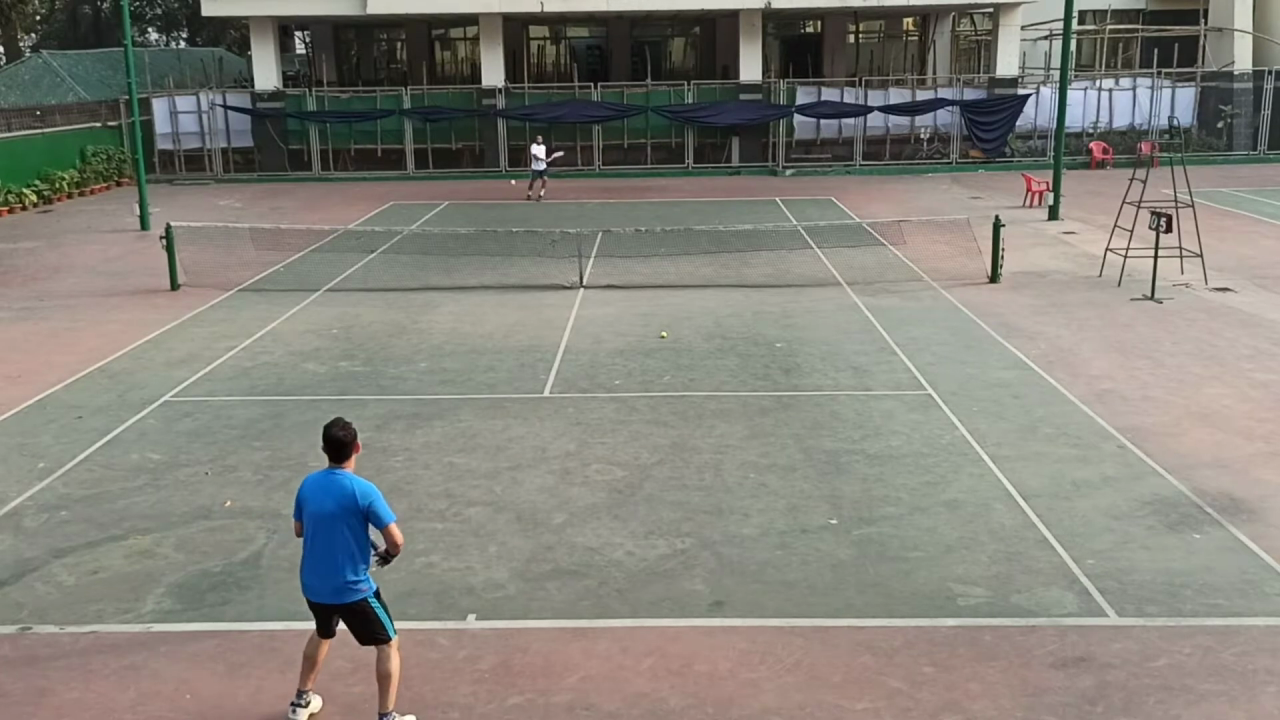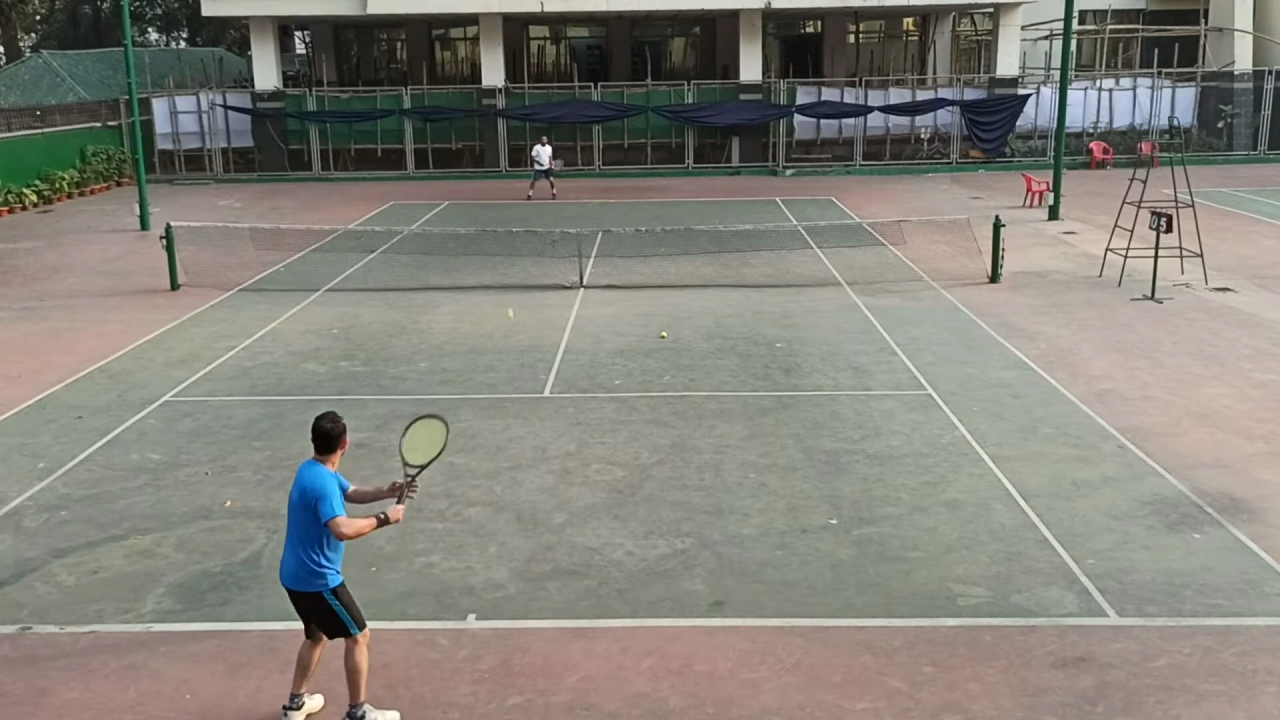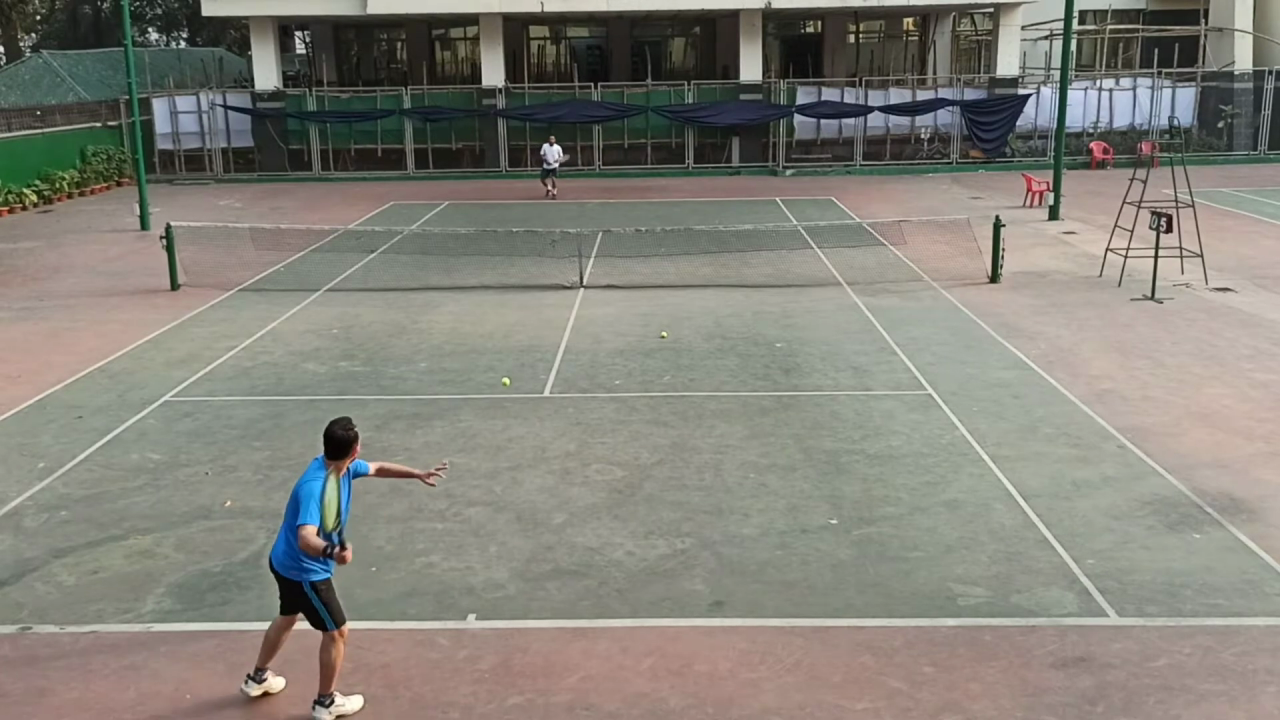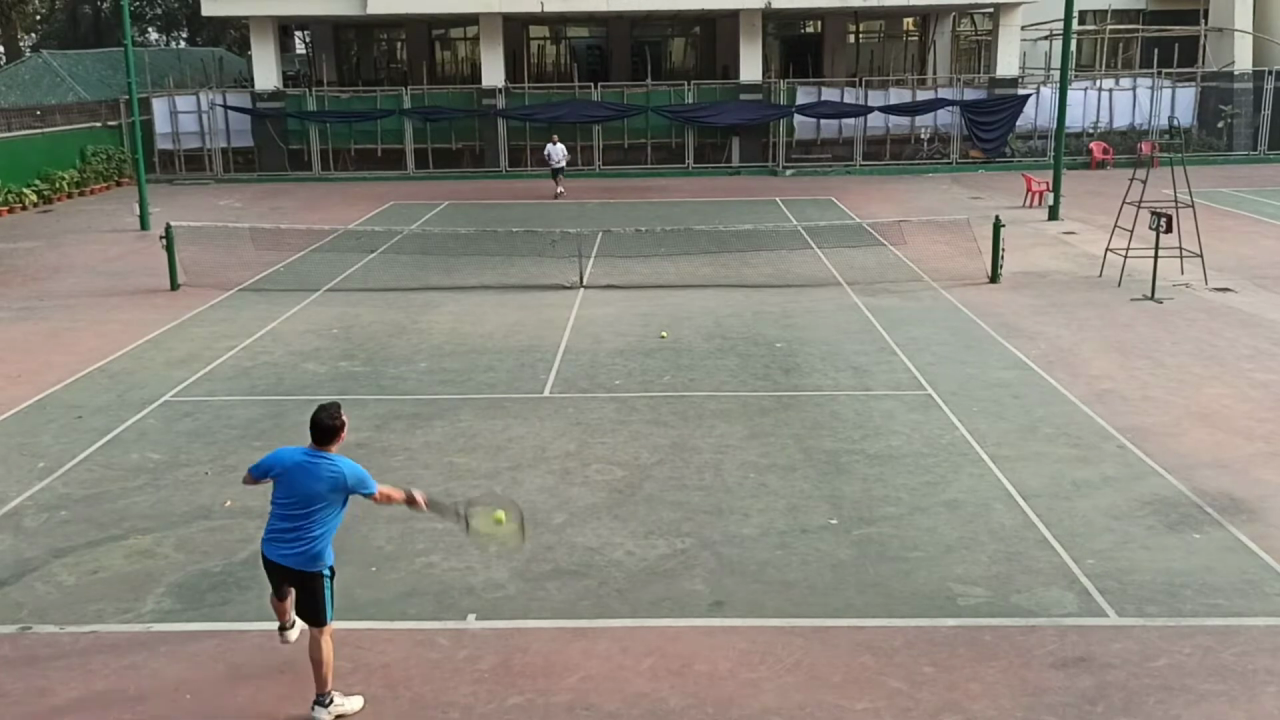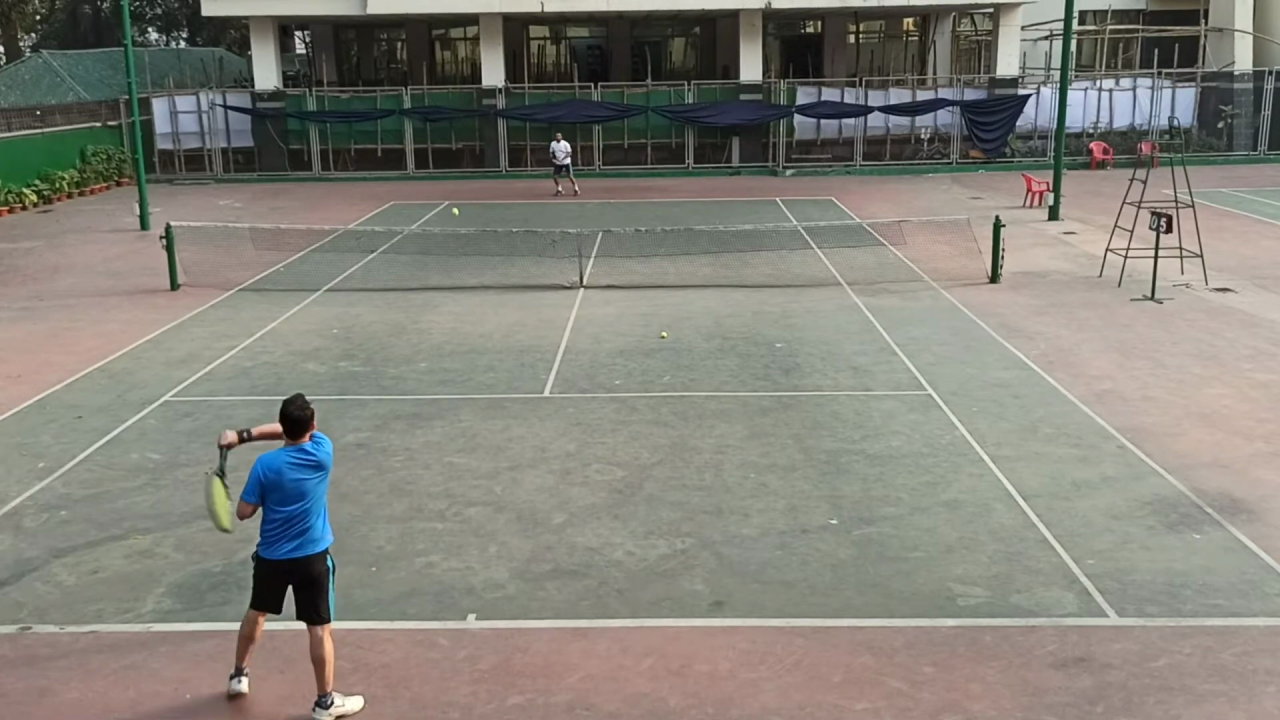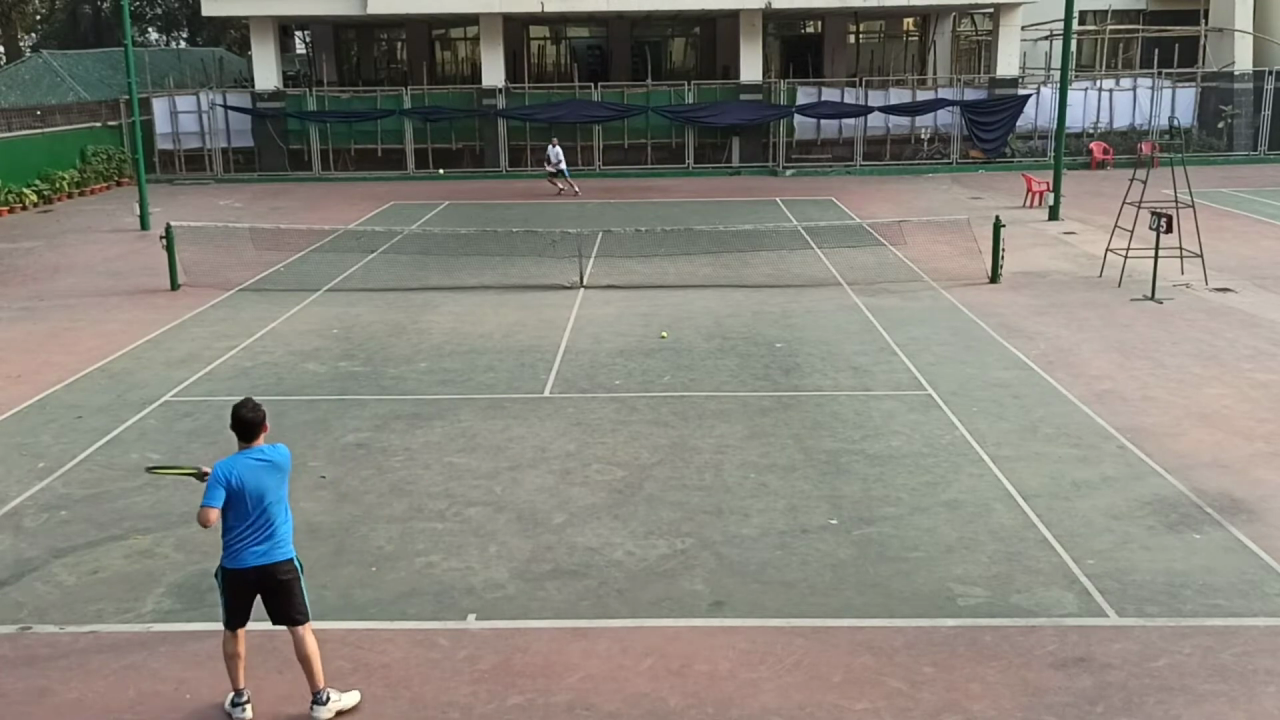
dt=0.3s
person 1, frame 1
left shoulder: (309, 484)
right shoulder: (364, 491)
right elbow: (395, 540)
right wrist: (386, 555)
left hip: (313, 586)
right hip: (353, 588)
left knee: (322, 634)
right knee: (388, 645)
person 1, frame 2
left shoulder: (315, 469)
right shoulder: (321, 482)
left elbow: (351, 493)
right elbow: (343, 529)
left wrist: (389, 490)
right wrist: (385, 518)
left hip: (297, 575)
right hip: (317, 579)
left knee: (316, 635)
right knee: (358, 637)
person 1, frame 3
left shoulder: (344, 468)
right shoulder: (314, 487)
left elbow: (377, 468)
right elbow: (306, 539)
left wrist: (418, 473)
right wrist: (332, 550)
left hip: (287, 563)
right hip: (302, 570)
left knee: (287, 617)
right knee: (336, 632)
left ankle: (257, 678)
person 1, frame 4
left shoulder: (284, 457)
right shoulder: (347, 471)
left elbow: (248, 479)
right elbow: (381, 495)
right wrist: (409, 497)
left hip: (271, 552)
right hip: (310, 562)
left knee: (281, 593)
right knee: (320, 631)
left ankle: (286, 627)
person 1, frame 5
left shoulder: (265, 465)
right shoulder: (323, 451)
left elbow: (244, 512)
right elbow: (286, 430)
right wrist: (243, 435)
left hip: (270, 555)
right hip: (312, 556)
left knee: (256, 612)
right knee: (319, 630)
left ankle: (239, 676)
person 1, frame 6
left shoulder: (224, 470)
right shoulder: (280, 455)
left elbow: (208, 520)
left hip: (237, 565)
right hip: (280, 560)
left knee: (233, 630)
right knee: (301, 629)
